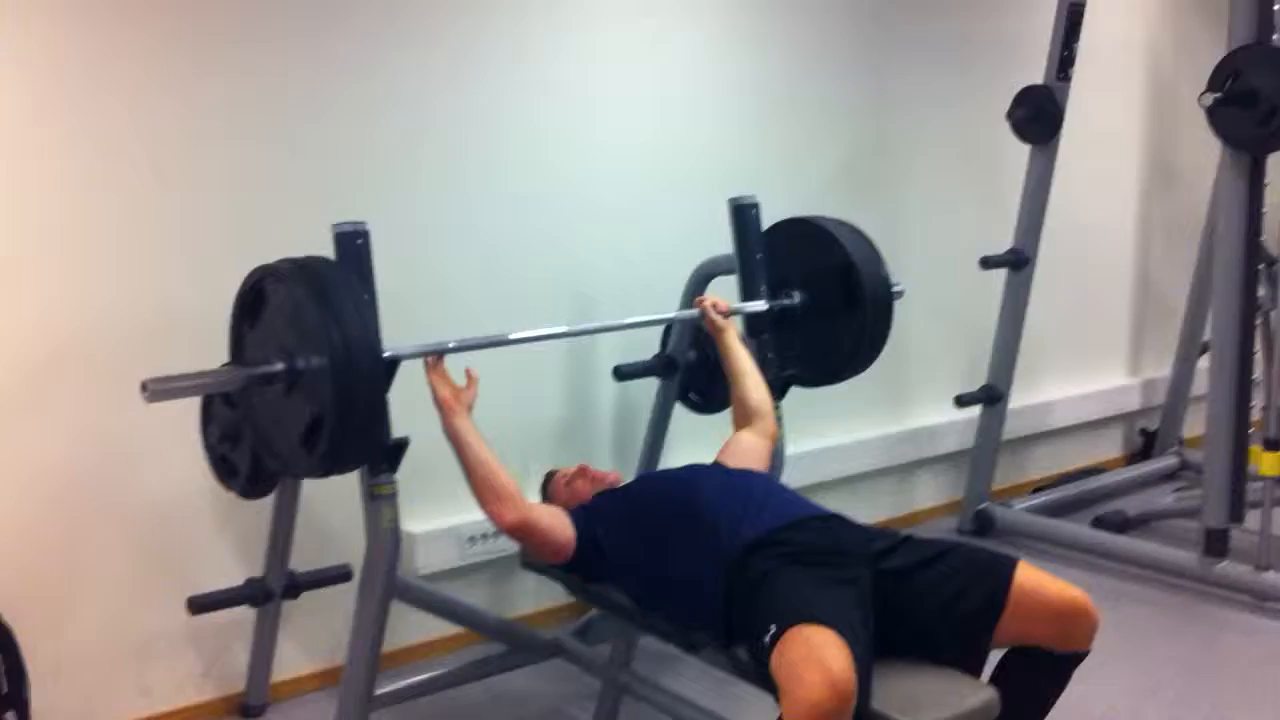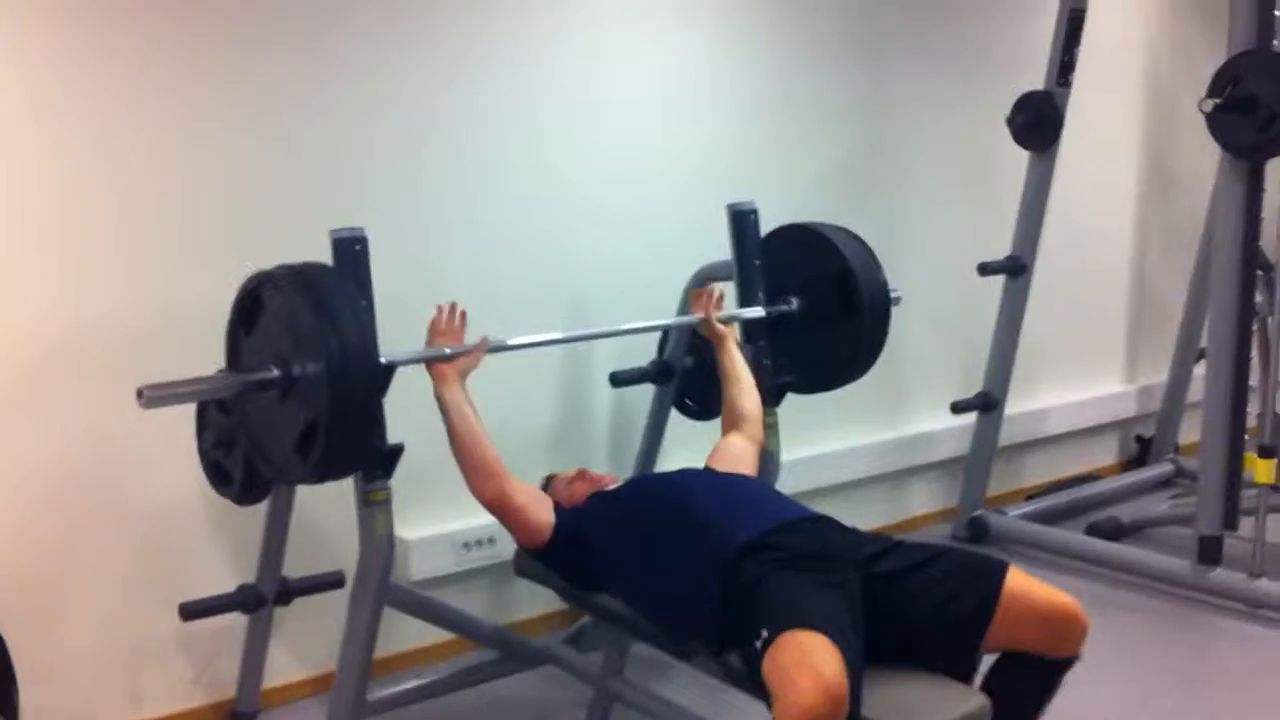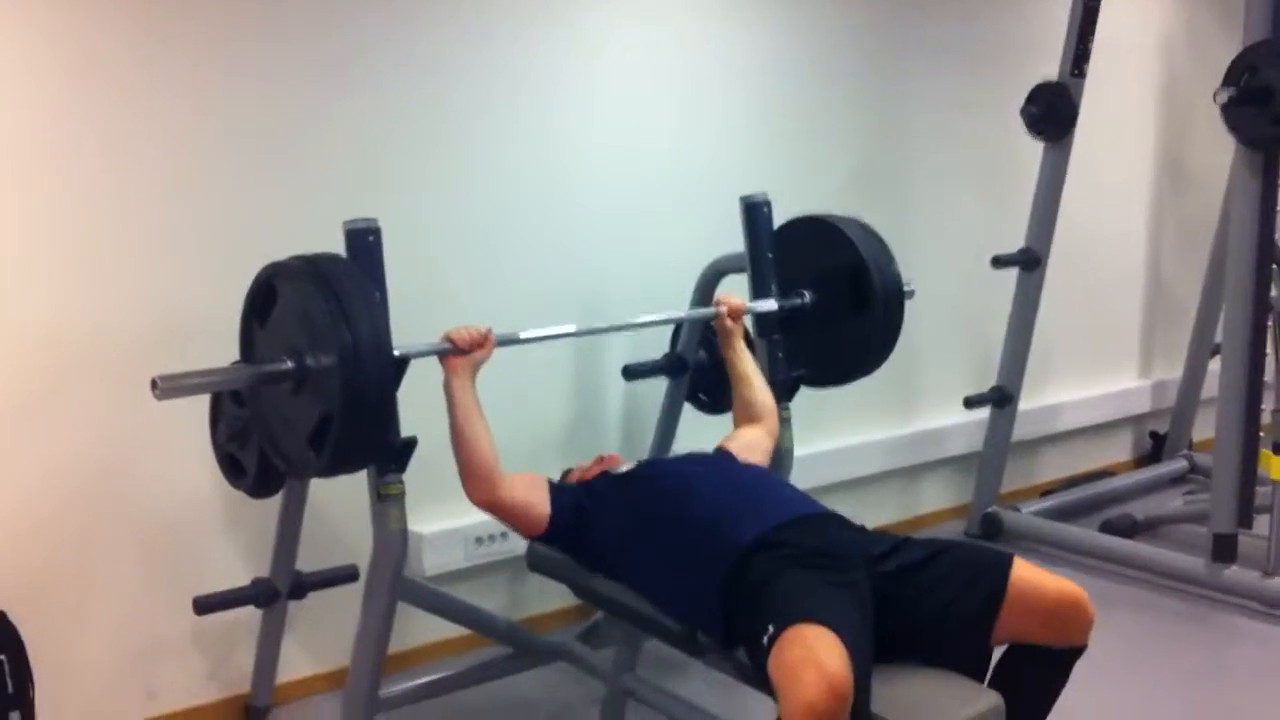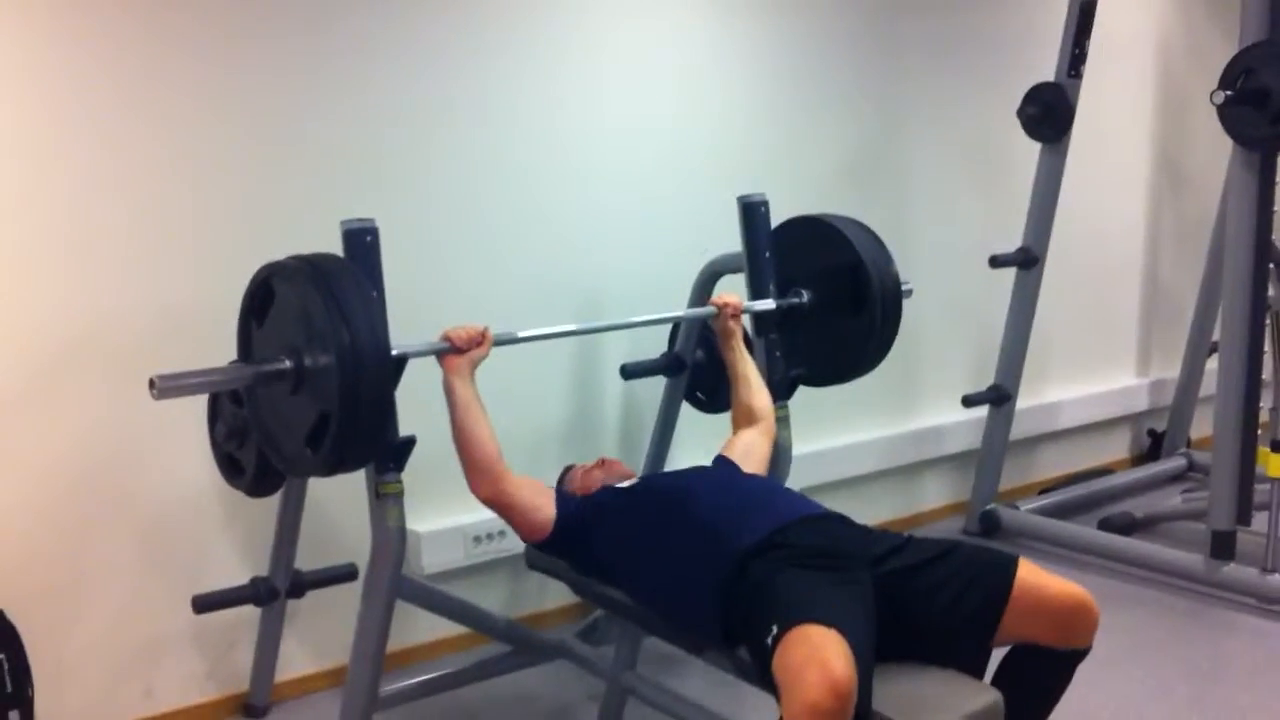
dt=0.4s
person 1, frame 1
left shoulder: (701, 483)
right shoulder: (591, 530)
left elbow: (759, 427)
right elbow: (513, 513)
left wrist: (725, 337)
right wrist: (456, 415)
left hip: (849, 543)
right hip: (767, 573)
left knee: (1070, 617)
person 1, frame 2
left shoulder: (686, 486)
right shoulder: (579, 531)
left elbow: (746, 432)
right elbow: (496, 489)
left wrist: (723, 341)
right wrist: (450, 382)
left hip: (841, 548)
right hip: (759, 576)
left knee: (1061, 624)
person 1, frame 3
left shoulder: (708, 471)
right shoulder: (584, 511)
left elbow: (761, 424)
right elbow: (489, 487)
left wrist: (732, 341)
right wrist: (460, 377)
left hip: (851, 545)
right hip: (767, 573)
left knee: (1066, 611)
person 1, frame 4
left shoulder: (710, 479)
right shoulder: (585, 520)
left elbow: (758, 426)
right elbow: (492, 483)
left wrist: (731, 340)
right wrist: (459, 374)
left hip: (852, 545)
right hip: (766, 575)
left knee: (1071, 614)
